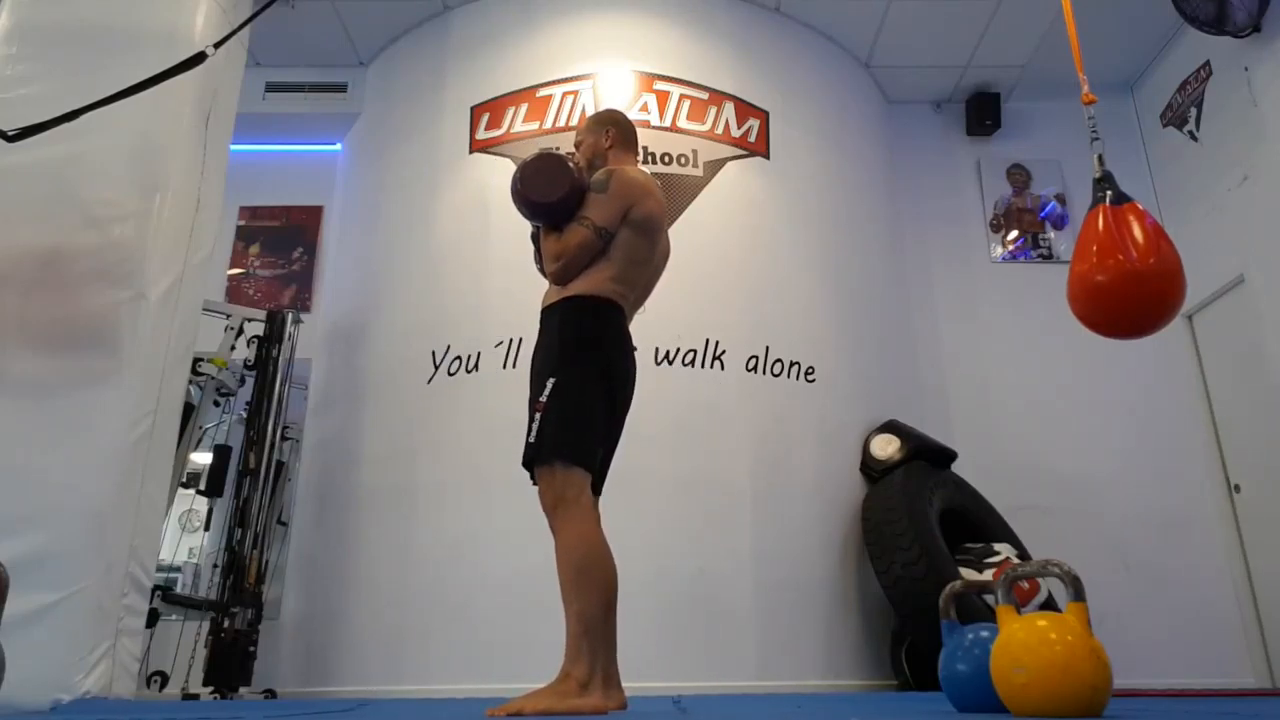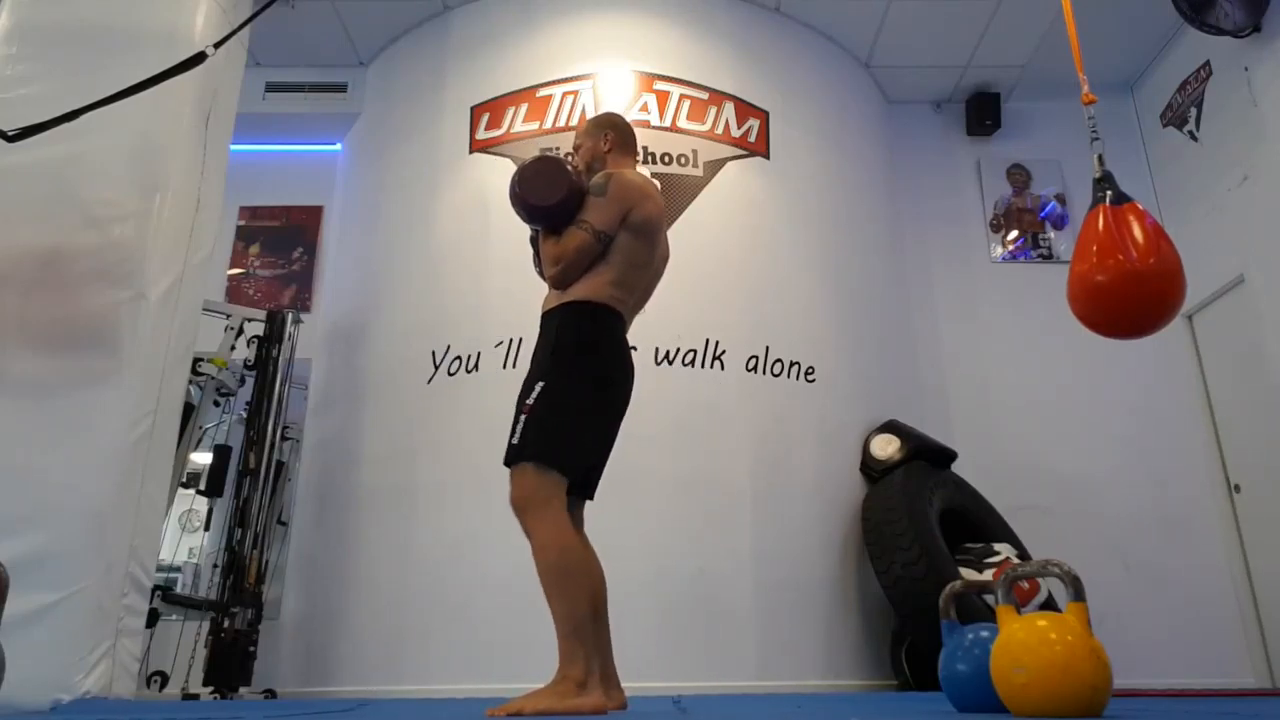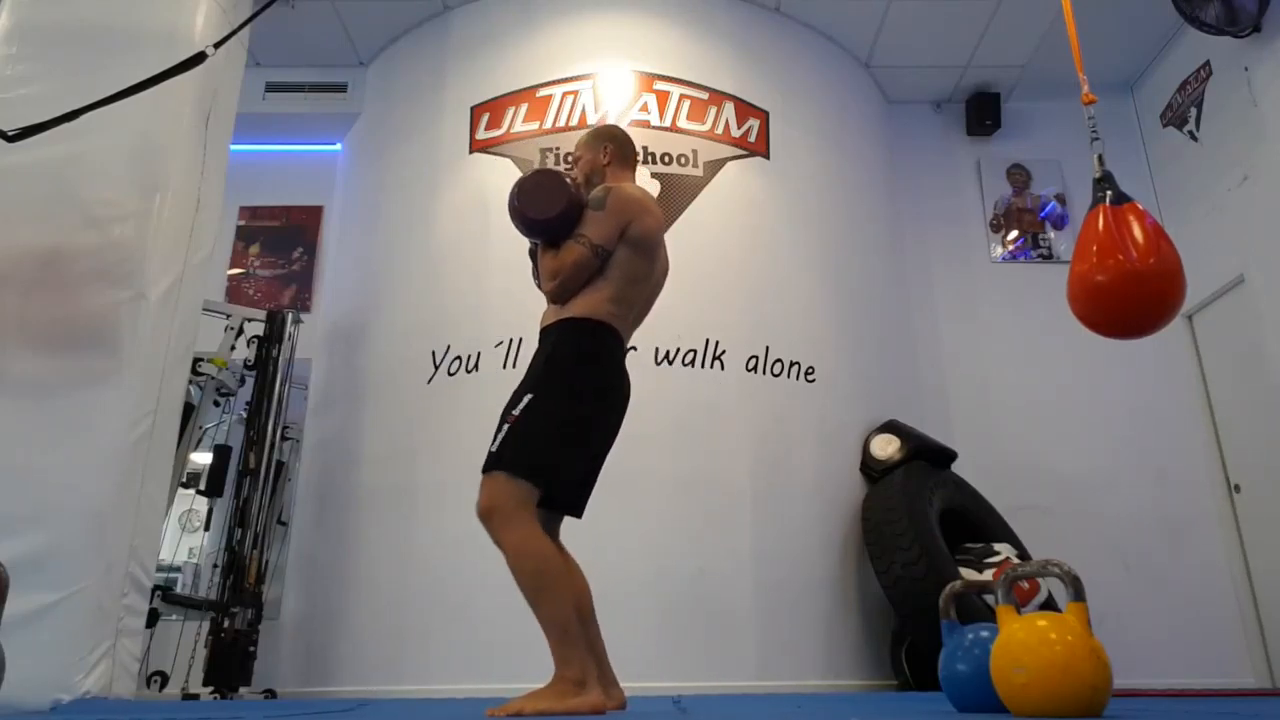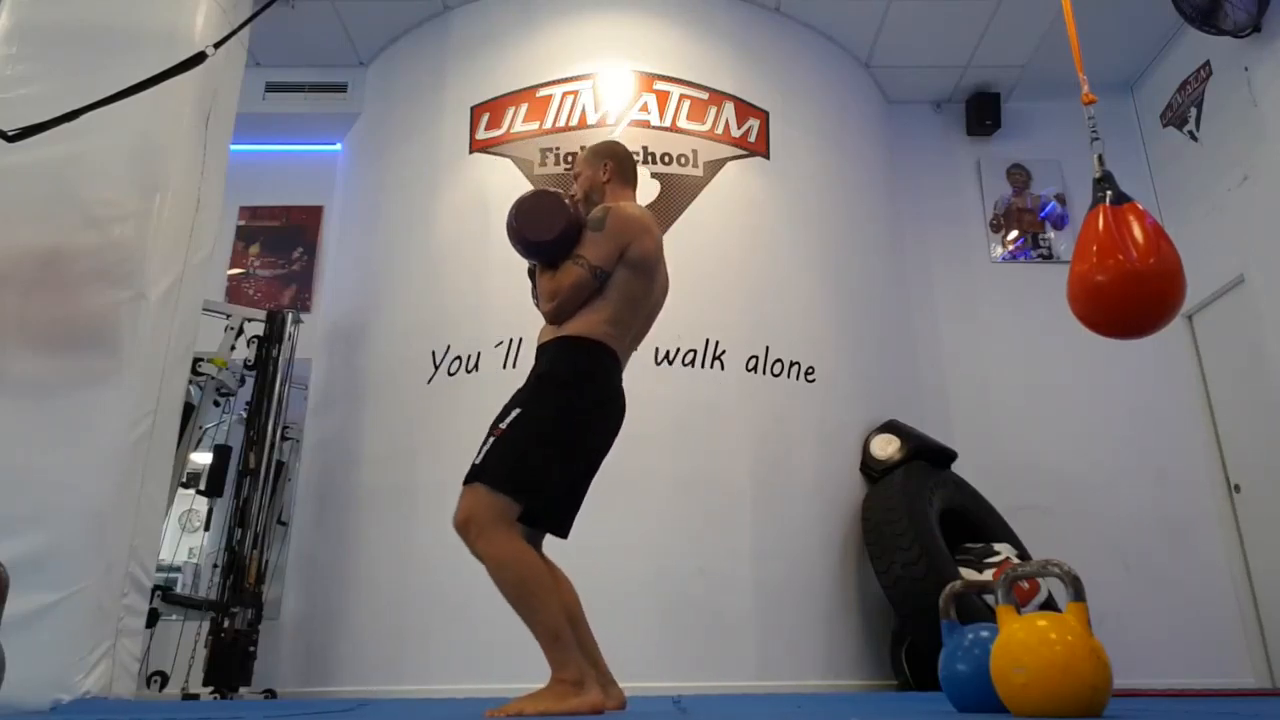
dt=0.1s
person 1, frame 1
left shoulder: (618, 180)
right shoulder: (650, 218)
left elbow: (559, 265)
left wrist: (549, 217)
right wrist: (562, 225)
left hip: (578, 335)
right hip: (605, 345)
left knee: (565, 501)
right knee: (575, 507)
person 1, frame 2
left shoulder: (616, 184)
right shoulder: (648, 217)
left elbow: (558, 270)
left wrist: (548, 221)
right wrist: (558, 225)
left hip: (577, 344)
right hip: (601, 353)
left knee: (536, 500)
right knee: (556, 517)
person 1, frame 3
left shoulder: (616, 199)
right shoulder: (649, 231)
left elbow: (557, 284)
left wrist: (547, 238)
right wrist: (559, 245)
left hip: (573, 360)
right hip: (599, 371)
left knee: (502, 506)
right knee: (535, 527)
person 1, frame 4
left shoulder: (616, 219)
right shoulder: (648, 252)
left elbow: (555, 303)
left wrist: (545, 256)
right wrist: (554, 263)
left hip: (569, 379)
right hip: (594, 392)
left knee: (480, 519)
right knee: (514, 540)
